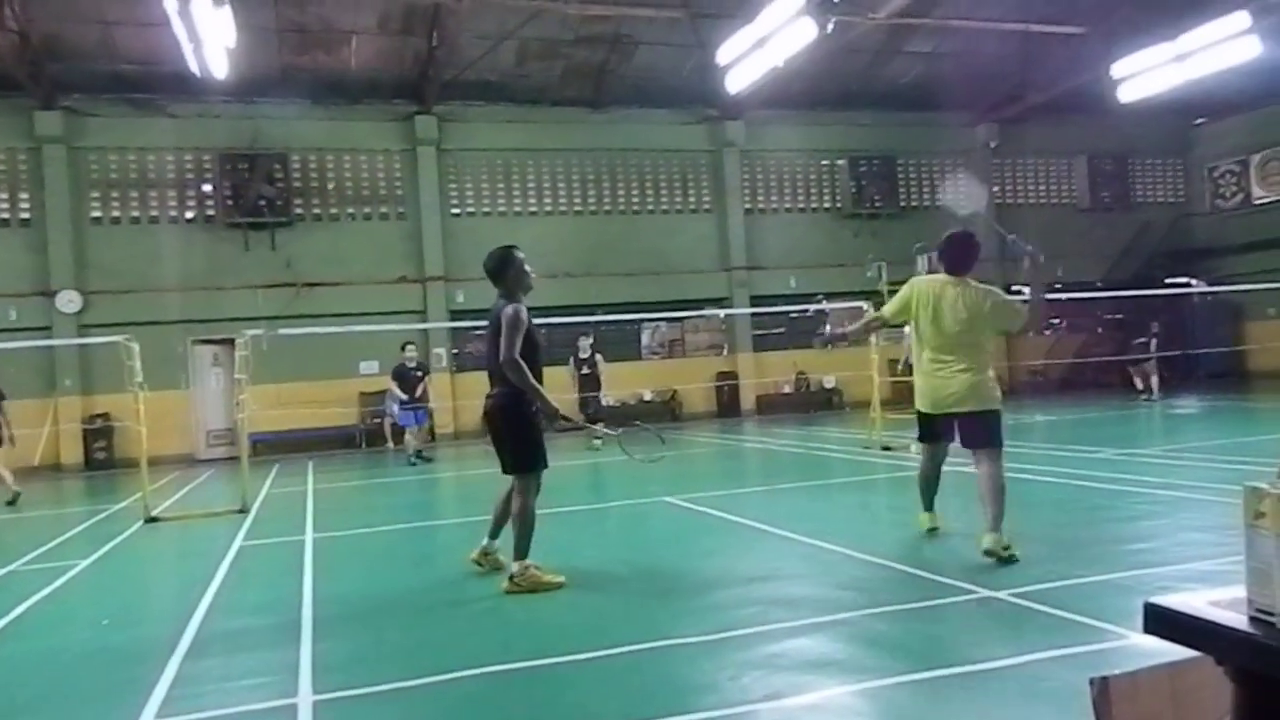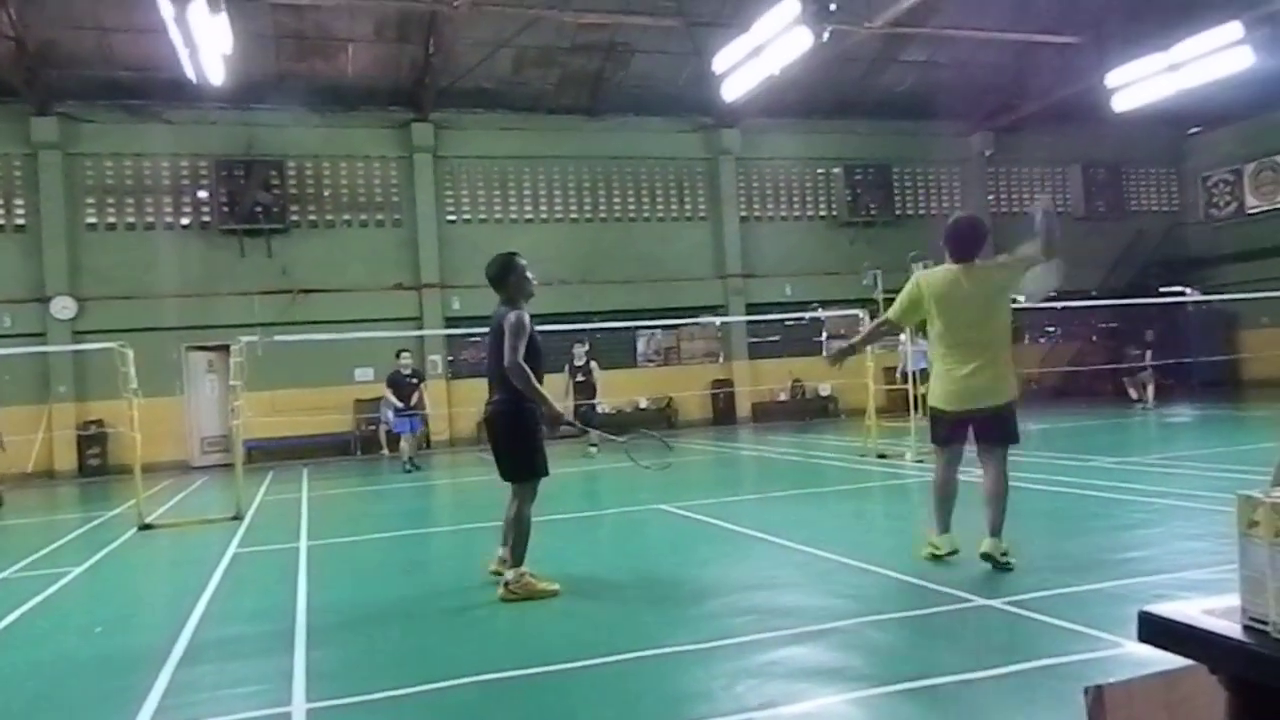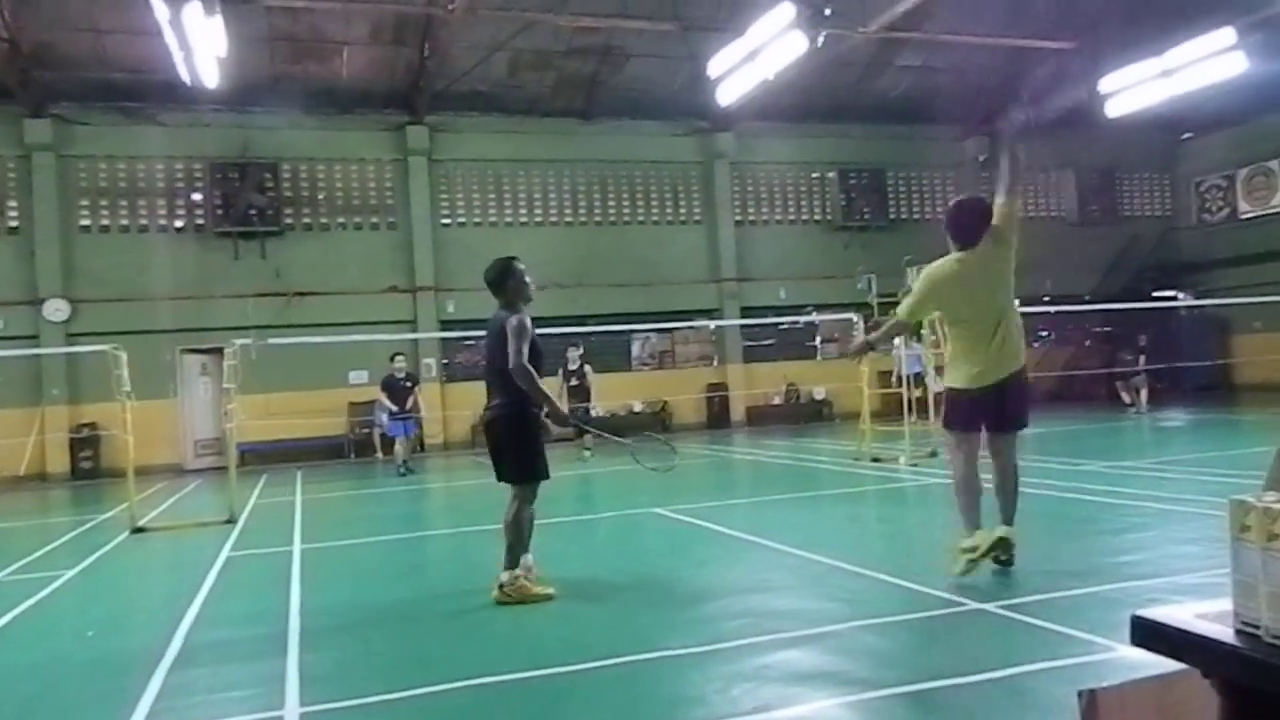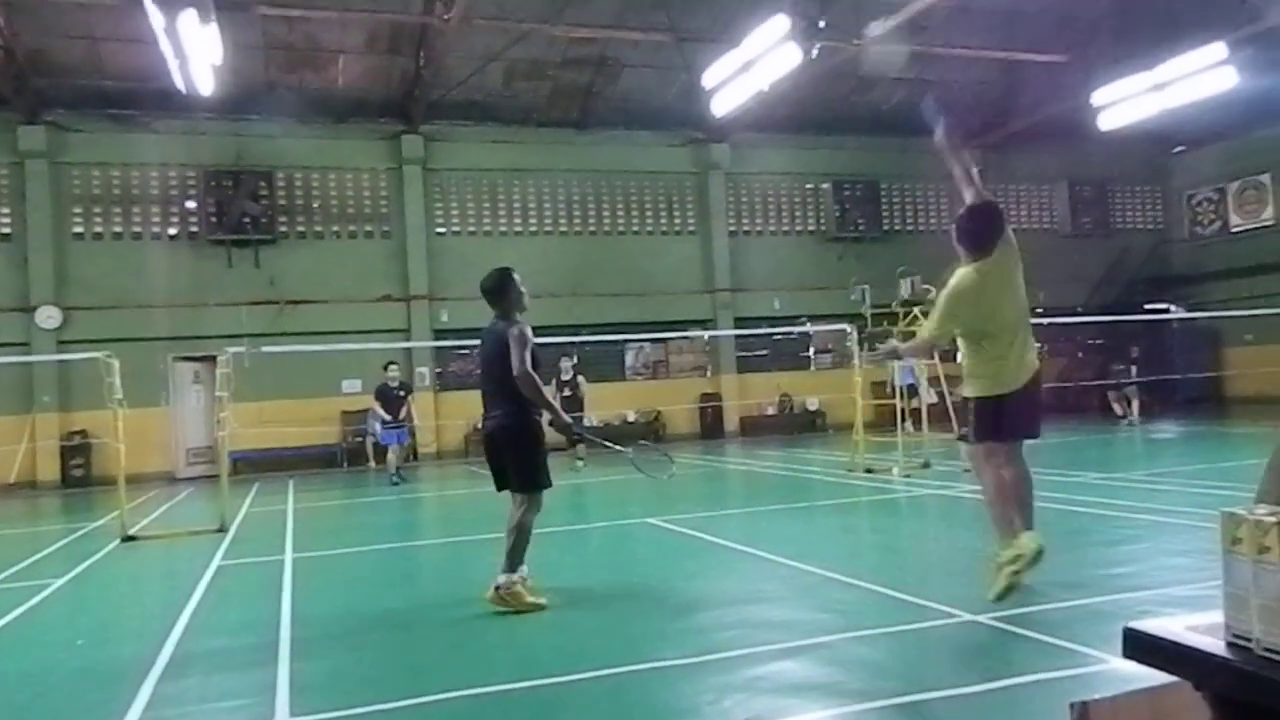
dt=0.1s
person 1, frame 1
left shoulder: (917, 287)
right shoulder: (989, 298)
left elbow: (881, 319)
right elbow: (1028, 317)
right wrist: (1036, 279)
left hip: (932, 393)
right hip: (977, 392)
left knee: (932, 456)
right knee: (989, 463)
left ankle: (927, 515)
right ankle: (994, 536)
person 1, frame 2
left shoulder: (925, 283)
right shoulder: (1000, 274)
left elbow: (887, 324)
right elbow: (1044, 252)
left wrist: (851, 346)
right wrist: (1044, 217)
left hip: (950, 393)
right hip: (995, 391)
left knee: (945, 464)
right knee: (994, 466)
left ankle: (942, 538)
right ankle: (994, 542)
person 1, frame 3
left shoulder: (936, 276)
right shoulder: (999, 246)
left elbow: (902, 323)
right elbow: (1009, 191)
left wrist: (870, 342)
right wrist: (1007, 155)
left hip: (965, 376)
right hip: (1008, 369)
left knee: (963, 457)
right knee: (1003, 453)
left ankle: (975, 536)
right ankle: (1004, 531)
person 1, frame 4
left shoulder: (959, 289)
right shoulder: (1005, 248)
left elbow: (927, 345)
right elbow: (976, 193)
left wrist: (890, 351)
right wrist: (952, 151)
left hip: (986, 385)
right hip: (1023, 375)
left knee: (988, 467)
right knee: (1011, 461)
left ankle: (1017, 545)
right ankle: (1022, 536)
person 2, frame 1
left shoulder: (502, 310)
right shoulder: (514, 311)
right elbow: (509, 361)
left wrist: (534, 400)
right wrist: (543, 399)
left hip: (502, 405)
right hip: (515, 406)
left knee: (520, 483)
right knee: (528, 486)
left ankle: (488, 548)
right ankle: (520, 570)
person 2, frame 2
left shoulder: (501, 316)
right shoulder: (517, 317)
right elbow: (514, 366)
left wrist: (538, 405)
right wrist: (547, 404)
left hip: (500, 410)
right hip: (515, 411)
left knee: (521, 490)
right knee: (524, 492)
left ankle: (505, 556)
right ankle: (514, 577)
person 2, frame 3
left shoulder: (497, 321)
right shoulder: (518, 321)
right elbow: (519, 368)
right wrist: (552, 404)
left hip: (499, 414)
right hip: (517, 415)
left knee: (522, 493)
right knee: (524, 495)
left ankle: (521, 562)
right ankle: (510, 580)
person 2, frame 4
left shoulder: (489, 334)
right shoulder: (518, 330)
right elbow: (523, 374)
right wrist: (556, 412)
left hip: (493, 426)
right hip: (519, 424)
left knee: (521, 502)
right knee: (529, 503)
left ankle: (516, 575)
right ankle: (506, 582)
